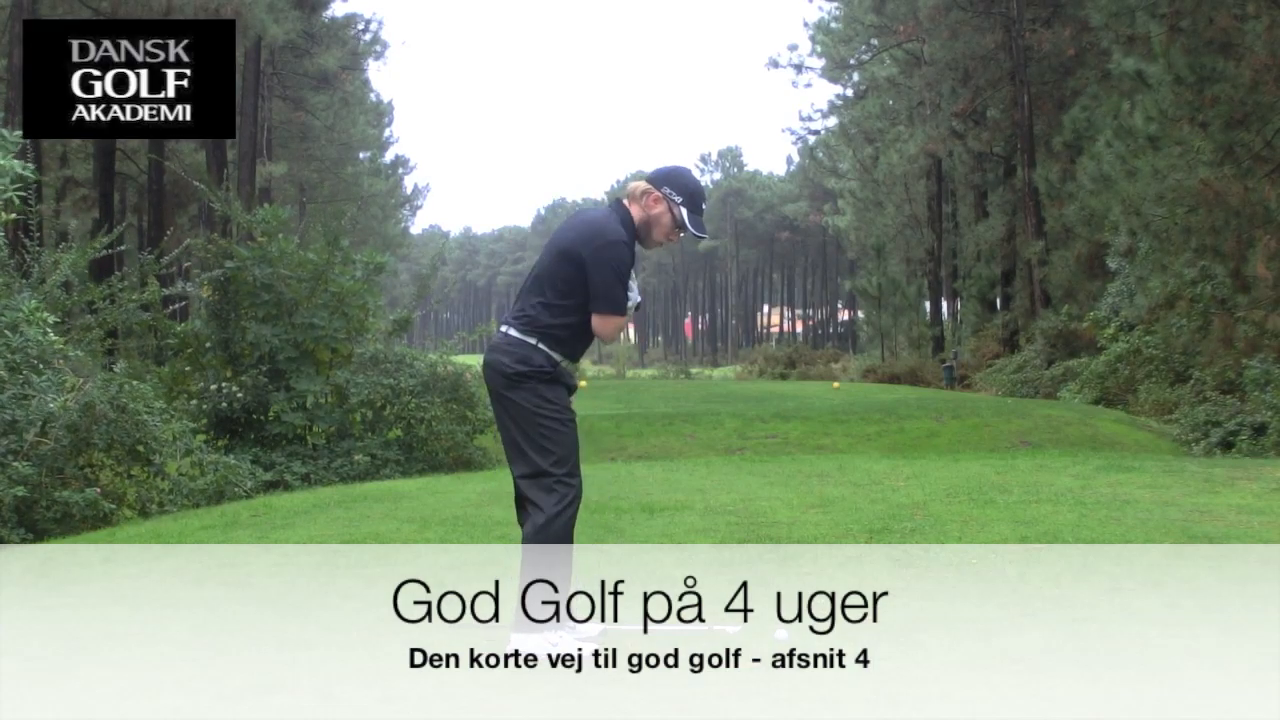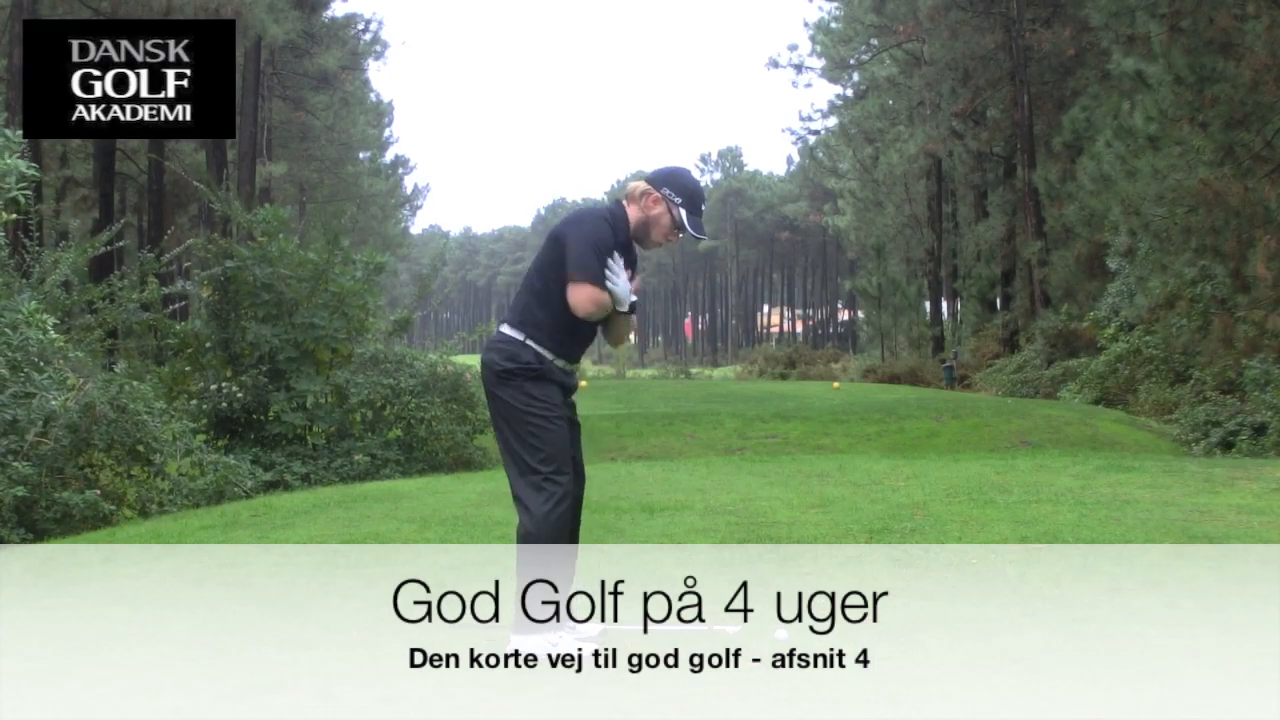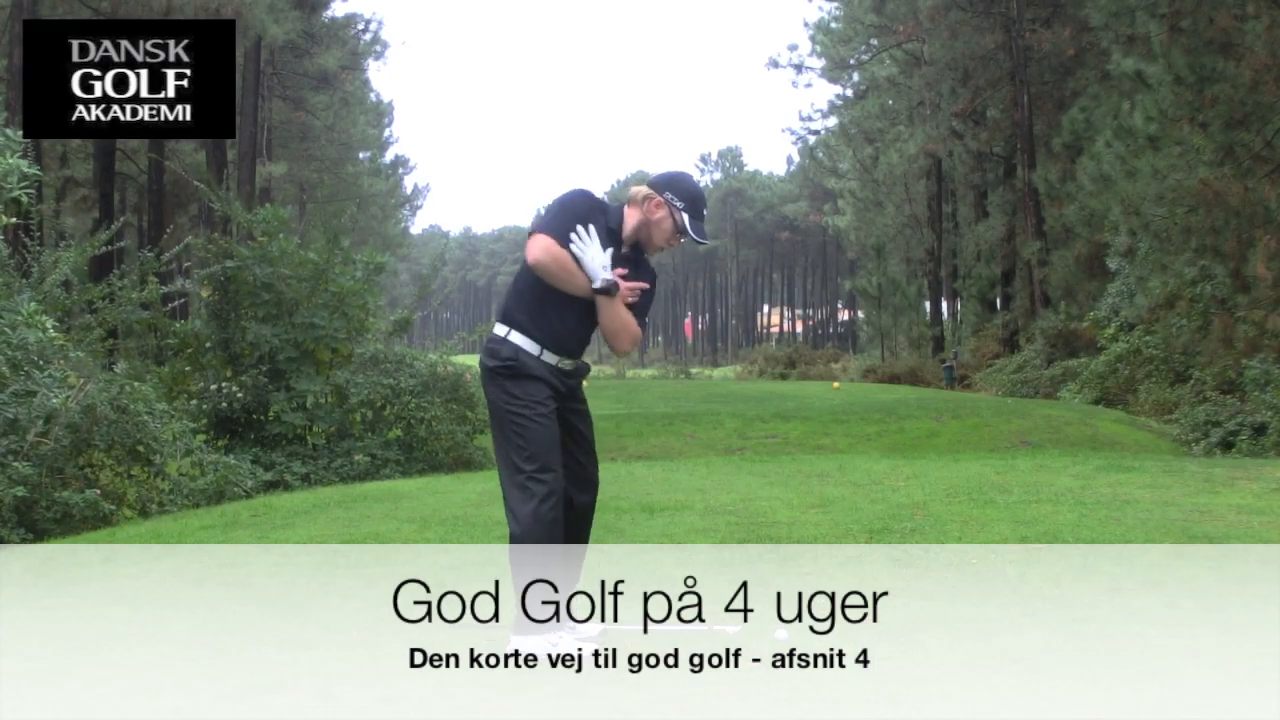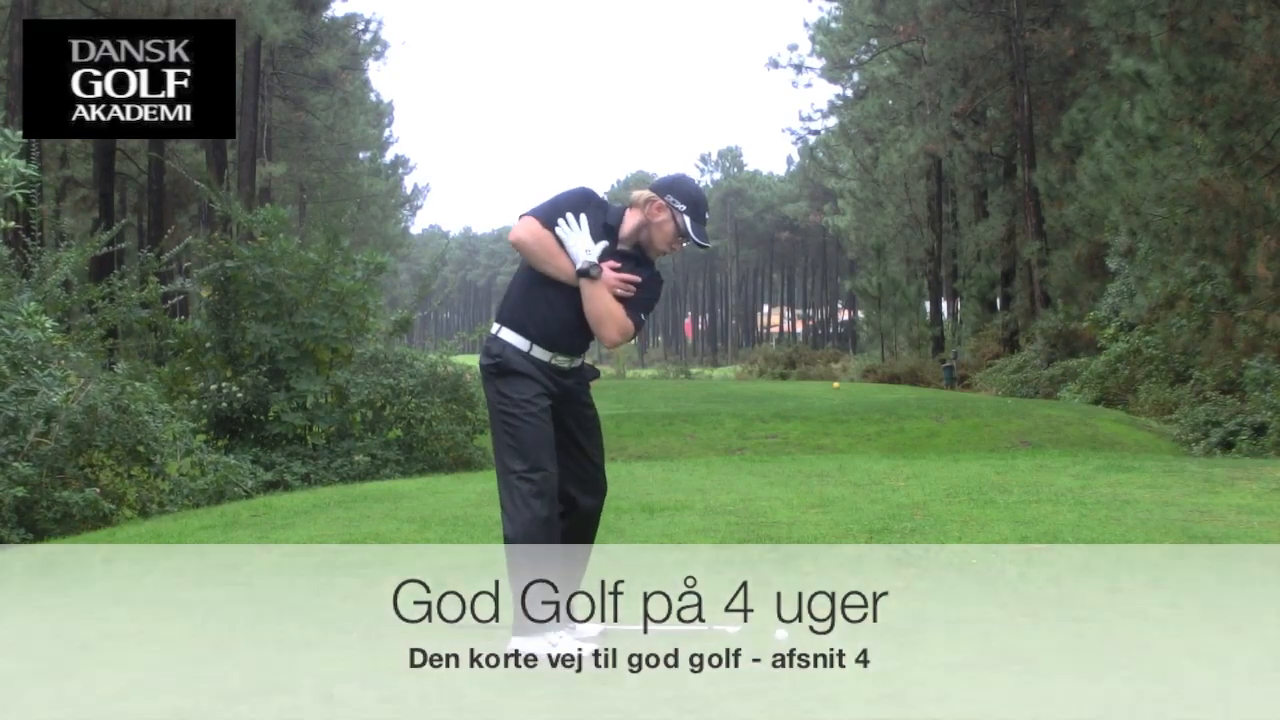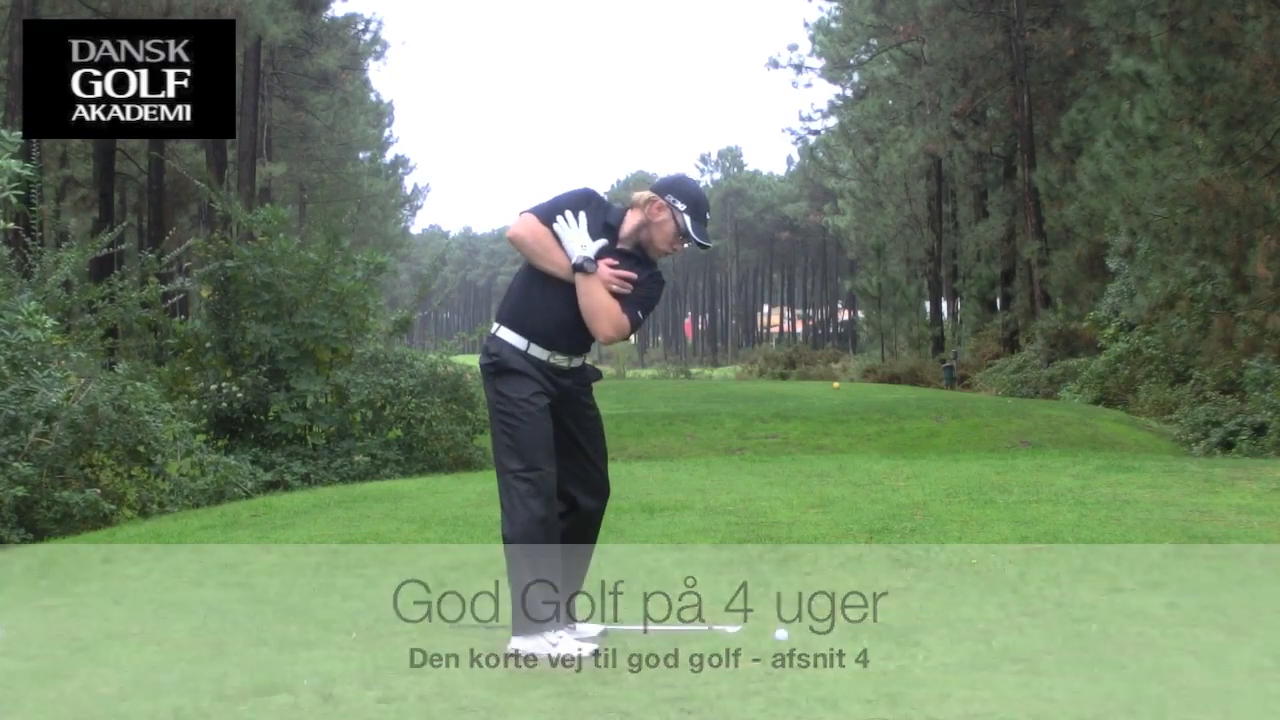
dt=0.2s
person 1, frame 1
left shoulder: (604, 226)
right shoulder: (610, 238)
right elbow: (606, 328)
left wrist: (624, 300)
right wrist: (630, 303)
left hip: (525, 364)
right hip: (529, 369)
left knee: (546, 488)
right knee: (555, 490)
right ankle: (532, 626)
person 1, frame 2
left shoulder: (623, 247)
right shoulder: (596, 224)
left elbow: (617, 337)
right elbow: (581, 300)
left wrist: (621, 301)
right wrist: (620, 299)
left hip: (542, 370)
right hip: (521, 366)
left knee: (564, 488)
right knee: (546, 490)
right ankle: (531, 626)
person 1, frame 3
left shoulder: (640, 270)
right shoulder: (582, 208)
left elbow: (625, 344)
right elbow: (538, 255)
left wrist: (602, 283)
right wrist: (599, 285)
left hip: (561, 374)
right hip: (517, 364)
left knee: (578, 490)
right knee: (538, 489)
right ankle: (532, 626)
person 1, frame 4
left shoulder: (644, 276)
right shoulder: (582, 206)
left elbow: (613, 334)
right elbow: (522, 234)
left wrist: (589, 268)
right wrist: (584, 272)
left hip: (568, 374)
right hip: (515, 362)
left knee: (585, 492)
right knee: (533, 488)
left ankle: (556, 610)
right ankle: (530, 625)
person 1, frame 5
left shoulder: (647, 277)
right shoulder: (584, 207)
left elbow: (608, 330)
right elbow: (519, 230)
left wrist: (583, 262)
right wrist: (582, 272)
left hip: (569, 374)
right hip: (516, 362)
left knee: (587, 492)
right knee: (532, 488)
left ankle: (556, 611)
right ankle: (531, 625)
